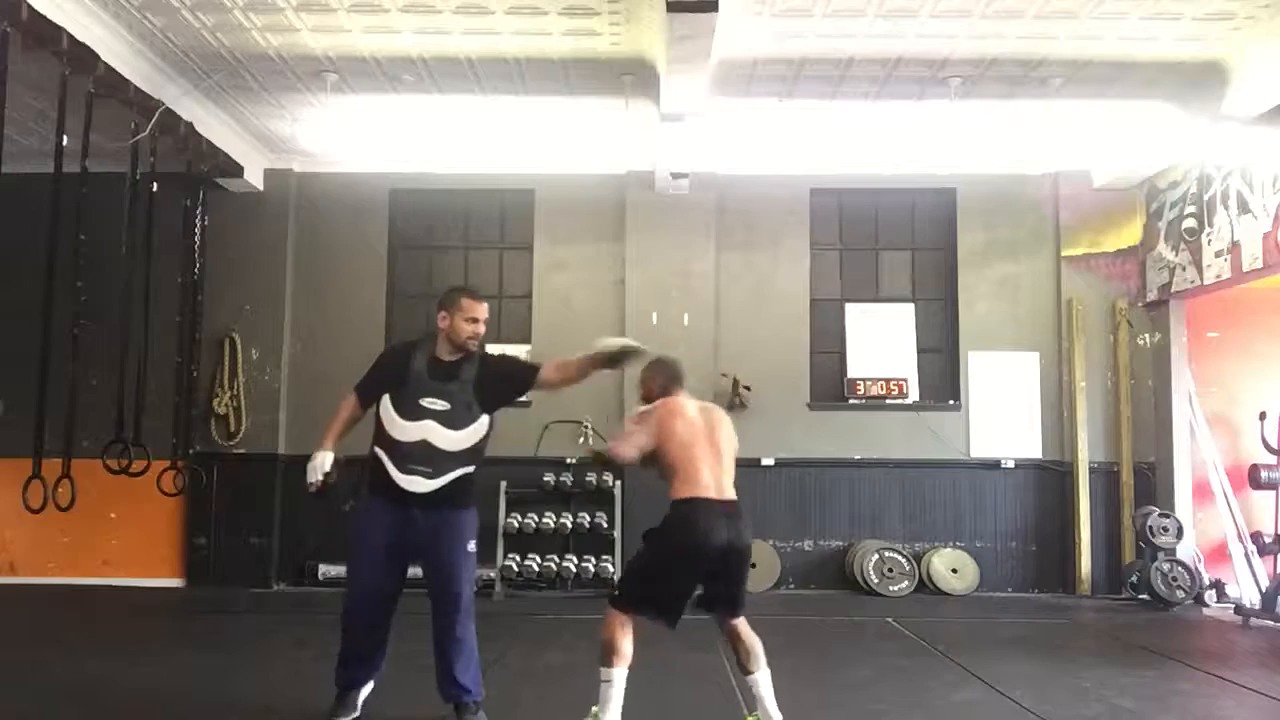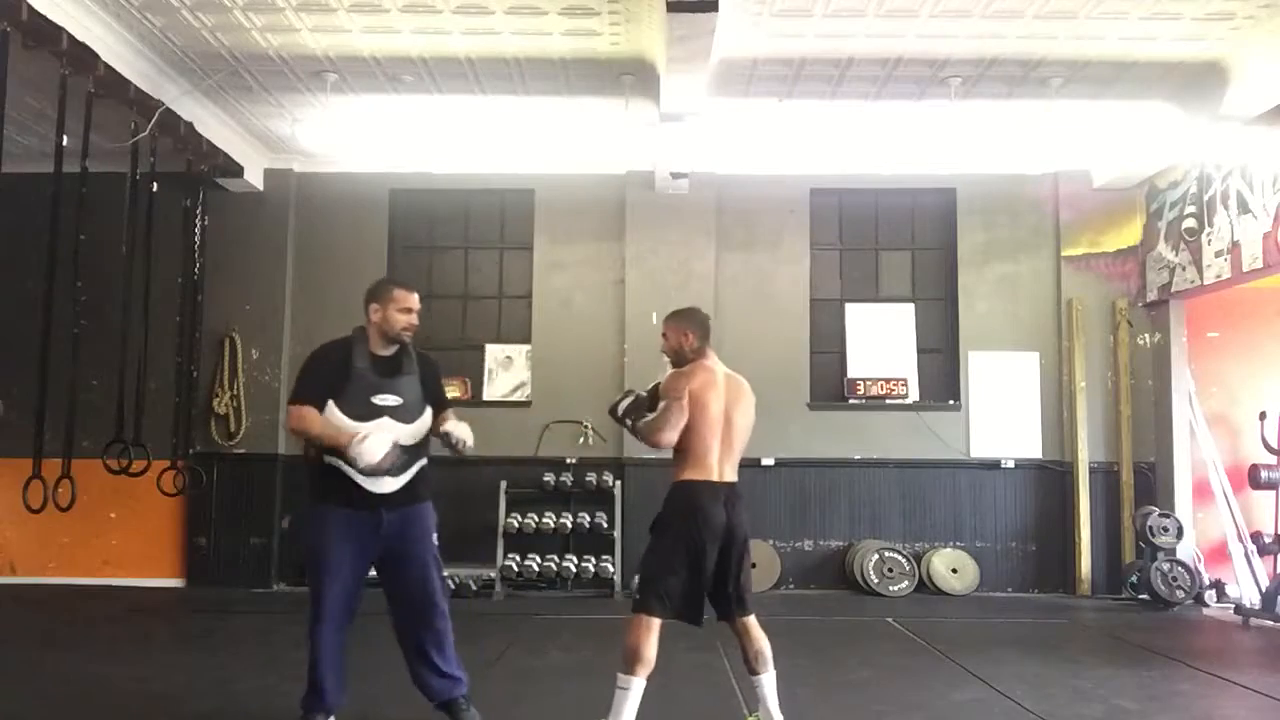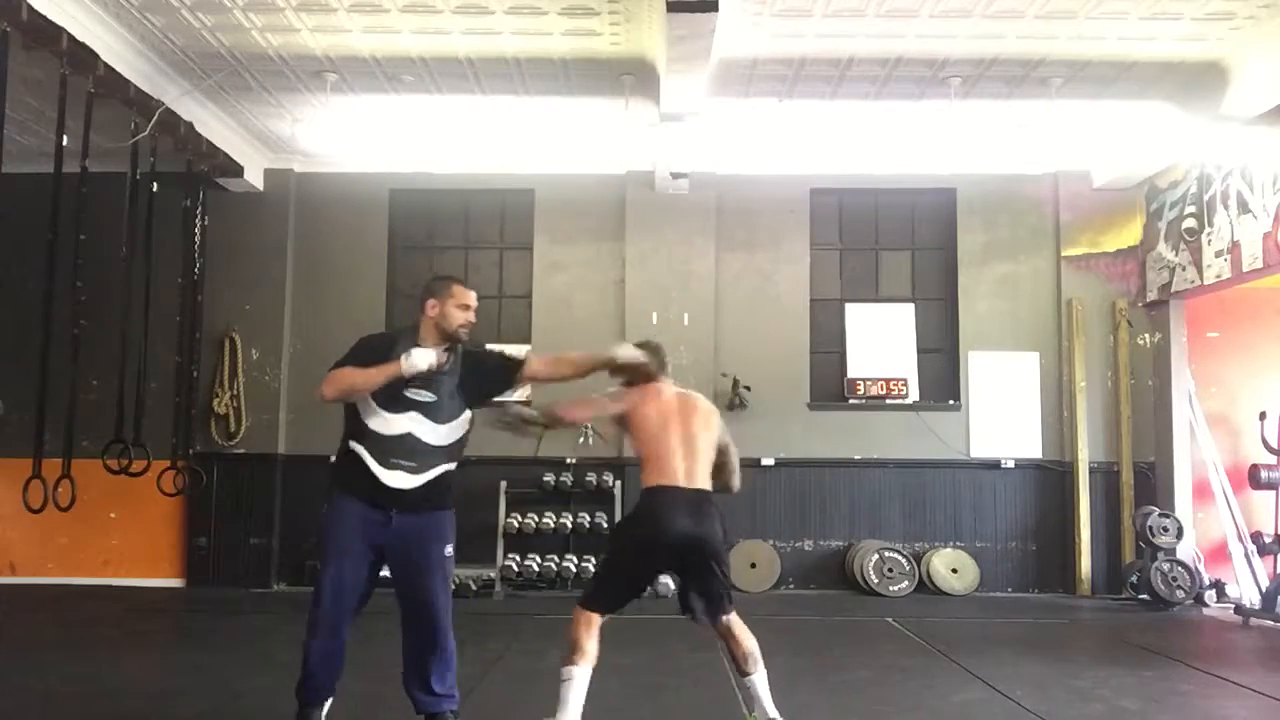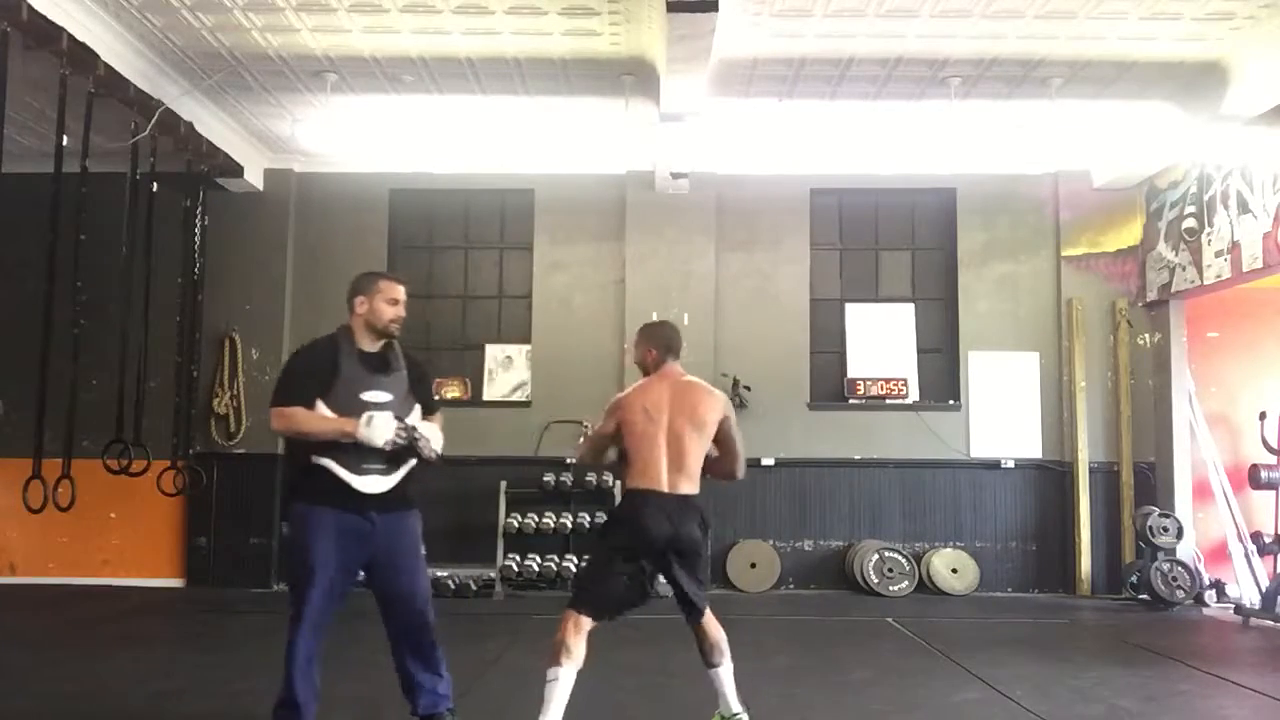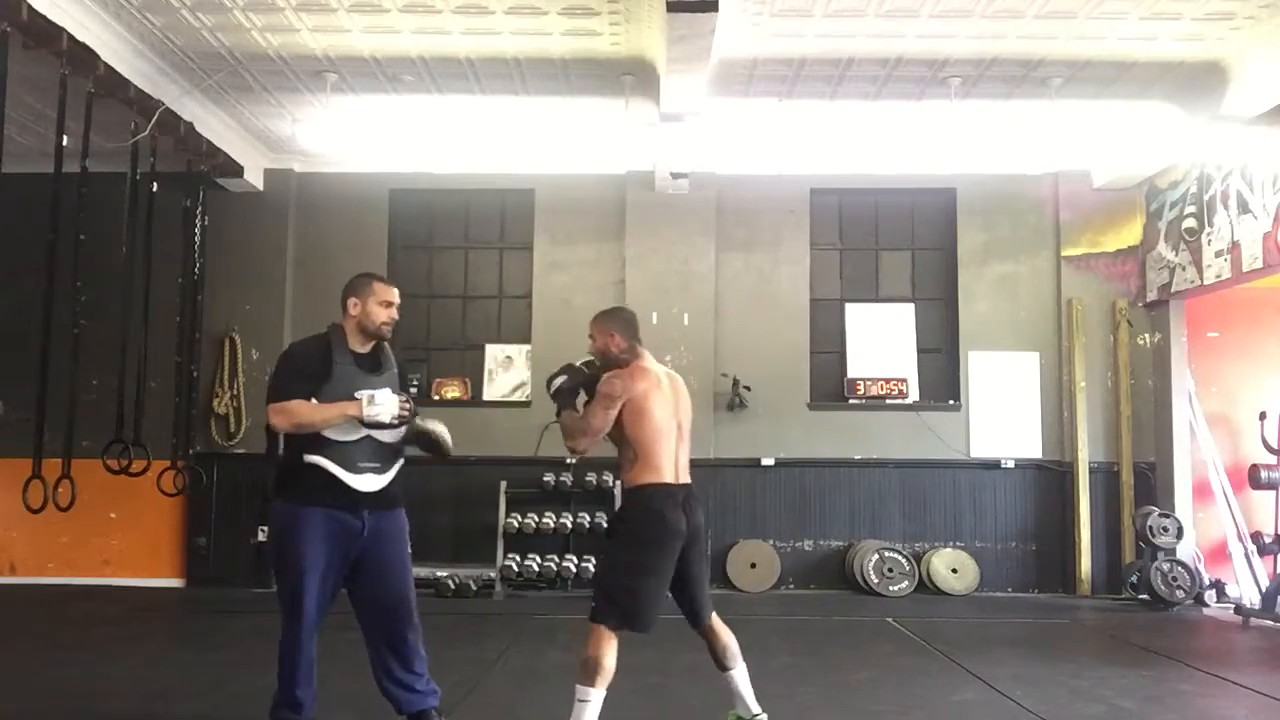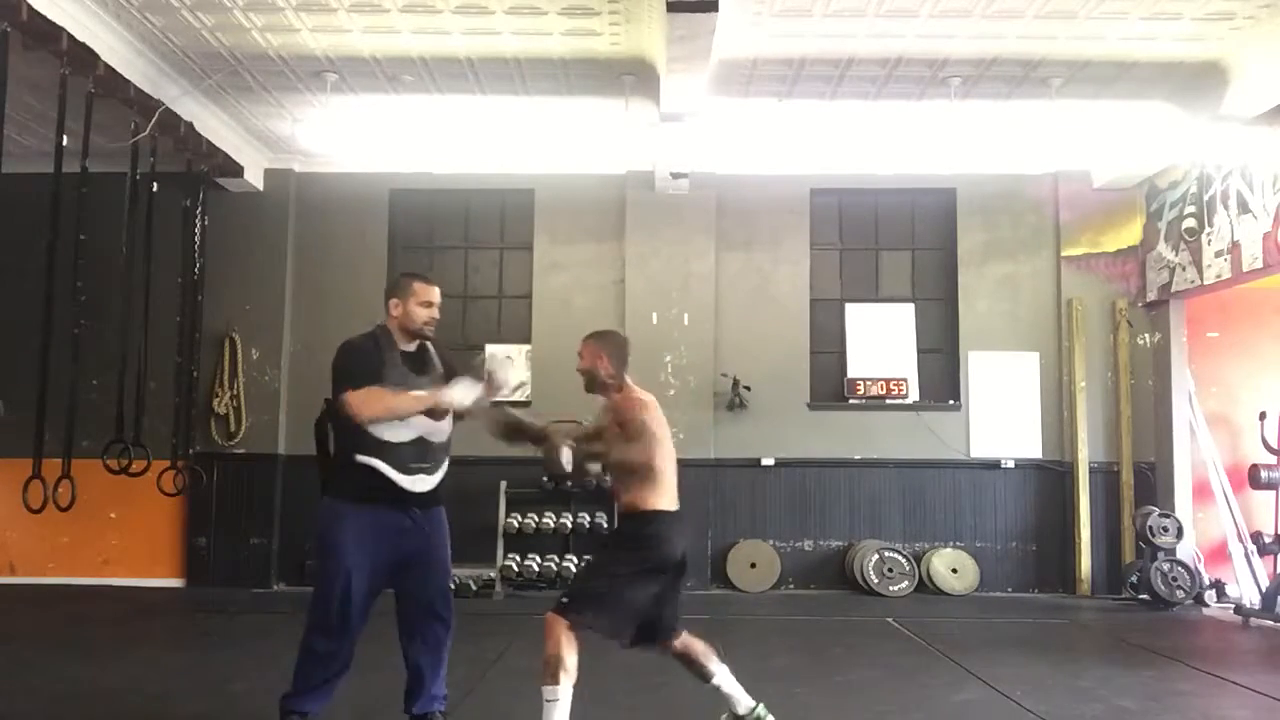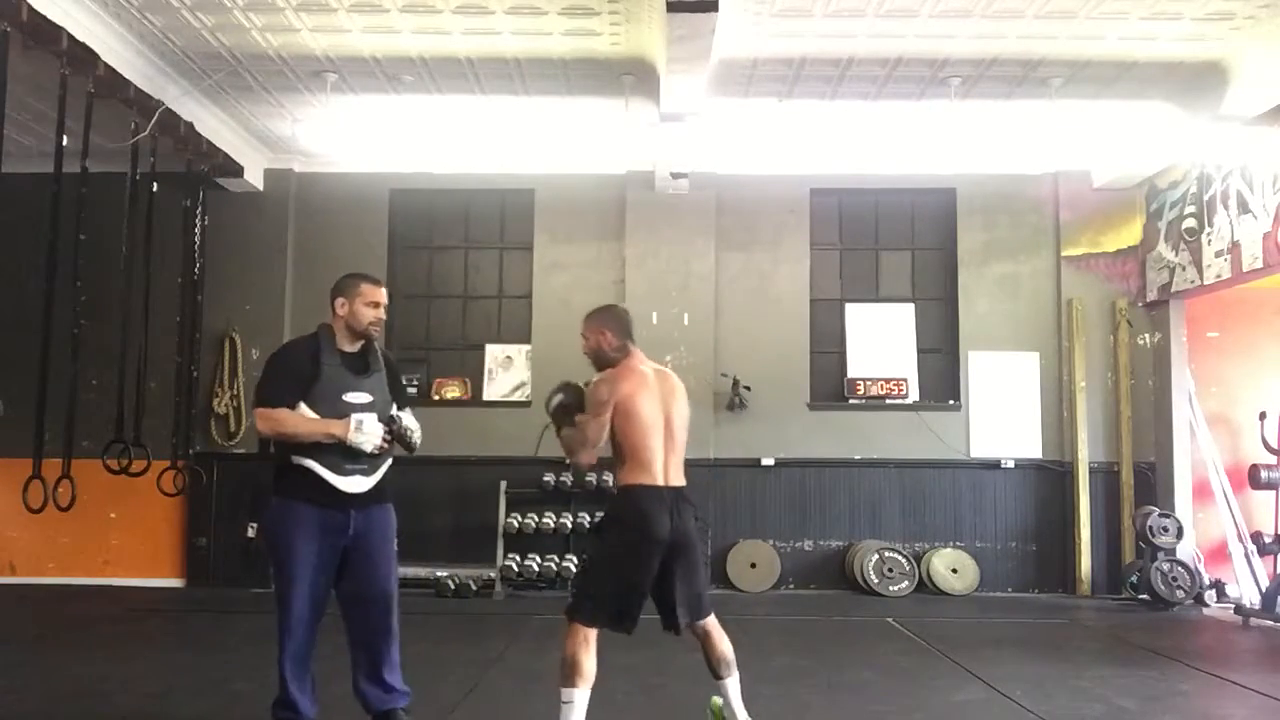
dt=0.7s
person 1, frame 1
left shoulder: (491, 370)
right shoulder: (399, 359)
left elbow: (551, 374)
right elbow: (358, 398)
left wrist: (602, 357)
right wrist: (326, 448)
left hip: (449, 508)
right hip: (384, 503)
left knee: (453, 604)
right knee: (365, 597)
right ankle: (353, 684)
person 1, frame 2
left shoulder: (422, 365)
right shoulder: (331, 358)
left elbow: (436, 416)
right elbow: (297, 416)
left wrist: (450, 428)
right wrist: (352, 440)
left hip: (409, 508)
right hip: (341, 509)
left knee: (424, 603)
right knee: (331, 610)
person 1, frame 3
left shoulder: (474, 364)
right shoulder: (379, 348)
left elbow: (542, 367)
right elbow: (332, 388)
left wrist: (609, 358)
right wrist: (403, 367)
left hip: (425, 513)
right hip: (358, 505)
left knee: (430, 612)
right knee: (333, 606)
person 1, frame 4
left shoulder: (407, 366)
right shoulder: (317, 357)
left elbow: (431, 420)
right elbow: (282, 418)
left wrist: (431, 436)
right wrist: (357, 427)
left hip: (394, 512)
right hip: (325, 511)
left knee: (415, 614)
right knee: (310, 618)
person 1, frame 5
left shoulder: (390, 364)
right shoulder: (308, 355)
right elbow: (281, 416)
left wrist: (423, 430)
right wrist: (360, 407)
left hip: (381, 511)
right hip: (313, 510)
left knee: (396, 614)
right knee: (303, 616)
person 1, frame 6
left shoulder: (434, 360)
right shoulder: (360, 352)
left elbow: (447, 414)
right elbow: (366, 407)
left wrist: (464, 401)
right wrist: (444, 396)
left hip: (424, 509)
right hip: (358, 508)
left knee: (432, 612)
right knee: (340, 614)
person 1, frame 7
left shoulder: (383, 363)
right shoulder: (297, 356)
left elbow: (397, 416)
right elbow: (267, 420)
left wrist: (405, 426)
right wrist: (344, 429)
left hip: (371, 508)
right hip: (305, 509)
left knee: (378, 609)
right knee: (299, 614)
person 2, frame 1
left shoulder: (655, 413)
right shoulder: (718, 414)
left elbow: (618, 451)
left wrist: (638, 440)
left hip: (692, 521)
right hip: (733, 521)
left knee: (619, 614)
right knee: (733, 620)
person 2, frame 2
left shoulder: (682, 379)
right shoulder: (743, 388)
left elbow: (662, 438)
left wrist: (632, 415)
right wrist: (658, 405)
left hip: (691, 502)
right hip: (731, 503)
left knee: (648, 615)
right knee: (742, 616)
person 2, frame 3
left shoulder: (632, 397)
right shoulder: (706, 409)
left elbow: (571, 413)
right elbow: (731, 481)
left wrist: (524, 414)
left hip: (658, 515)
right hip: (703, 517)
left knee: (587, 615)
right knee: (725, 618)
person 2, frame 4
left shoulder: (627, 400)
right shoulder: (715, 399)
left elbow: (587, 453)
right elbow: (735, 470)
left hip: (638, 515)
right hip: (687, 518)
left knee: (578, 618)
right knee: (700, 613)
person 2, frame 5
left shoulder: (619, 381)
right shoulder: (674, 382)
left elbow: (579, 441)
left wrist: (564, 399)
right wrist: (594, 392)
left hip: (649, 510)
right hip: (687, 507)
left knee: (604, 627)
right knee: (704, 617)
person 2, frame 6
left shoulder: (633, 405)
right shoulder: (619, 411)
left elbow: (648, 459)
right elbow: (578, 438)
left wrist: (587, 447)
right wrist: (517, 425)
left hip: (643, 536)
right hip: (669, 538)
left knee: (561, 625)
right knee: (671, 638)
person 2, frame 7
left shoulder: (608, 384)
right shoulder: (674, 383)
left elbow: (583, 456)
left wrist: (563, 420)
left hip: (636, 512)
right hip: (680, 510)
left knee: (581, 628)
right knee: (703, 620)
